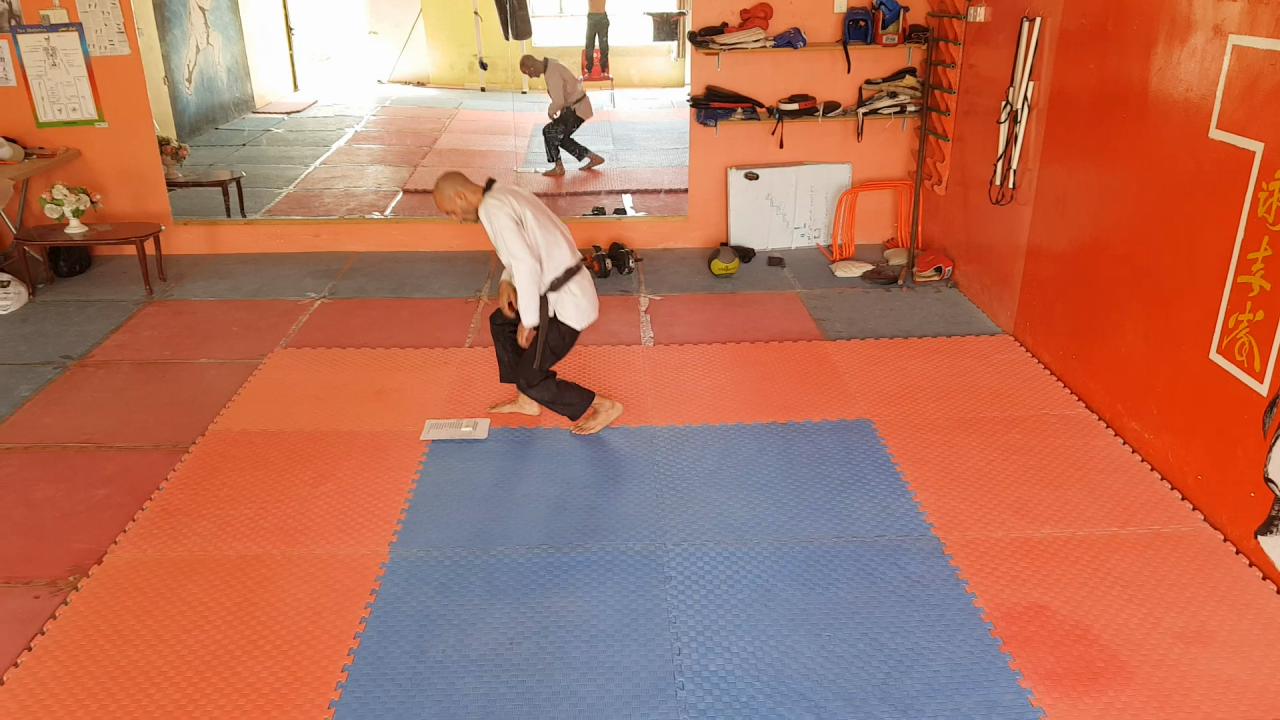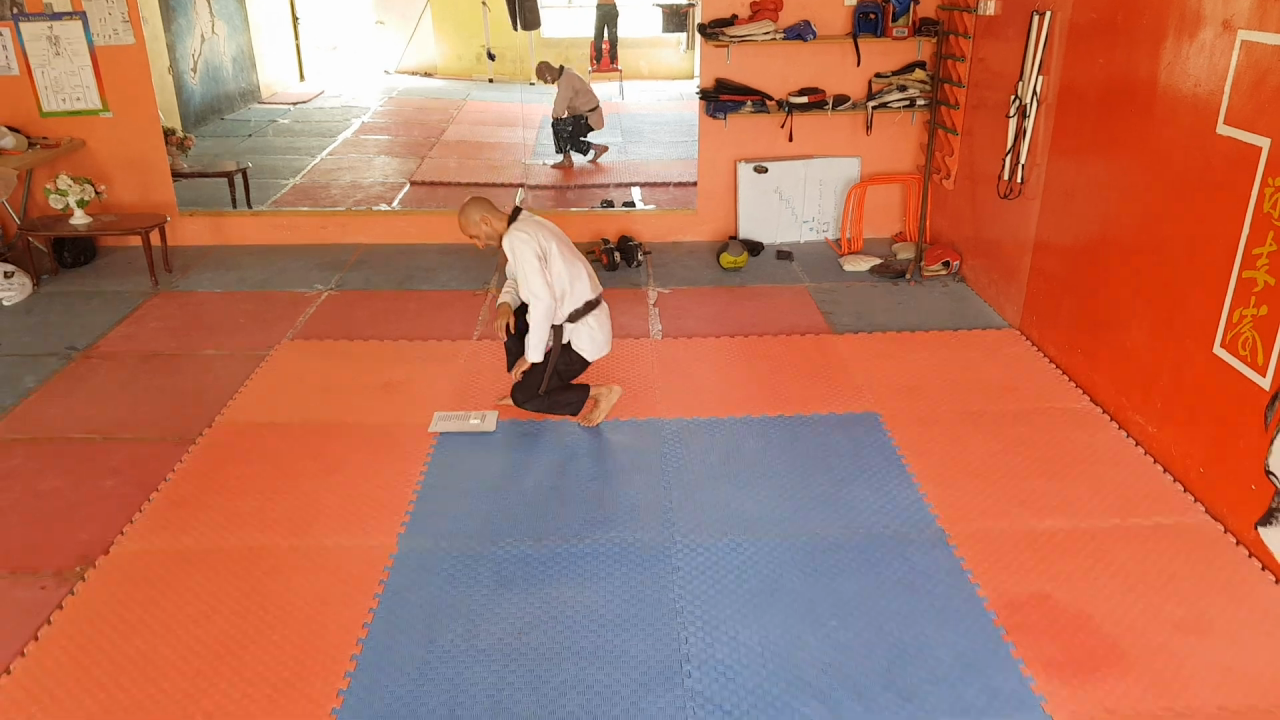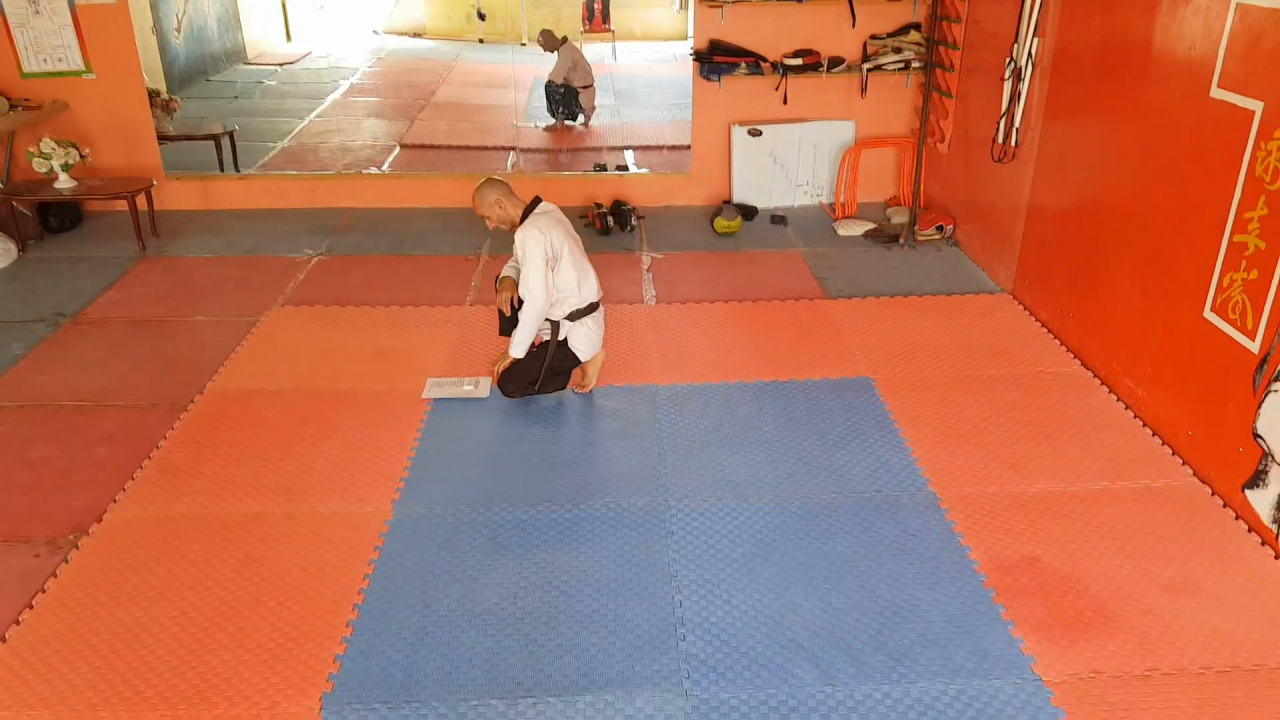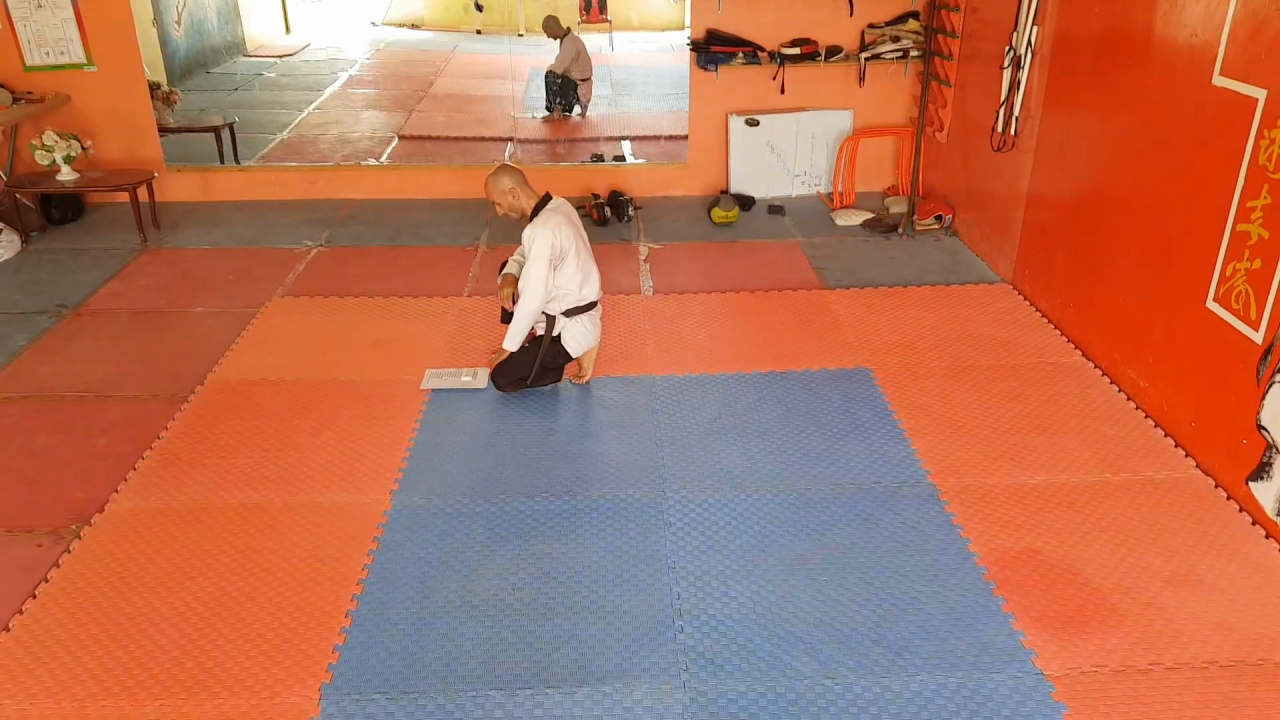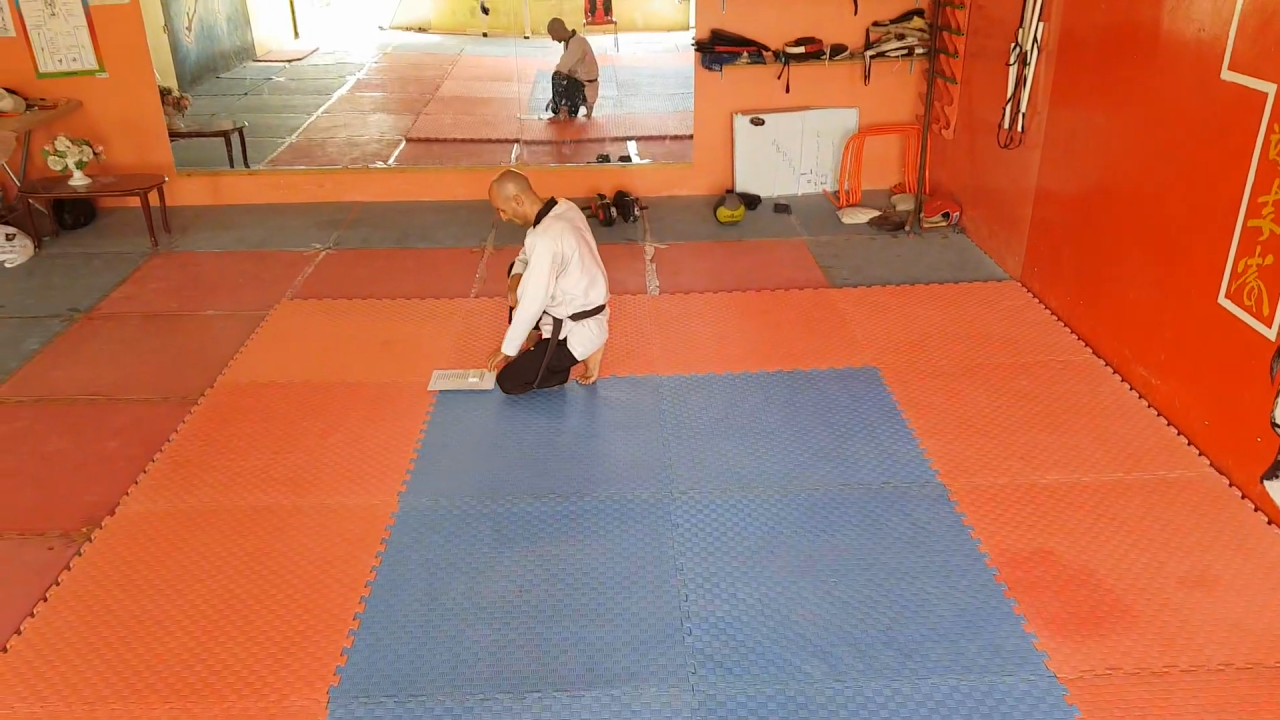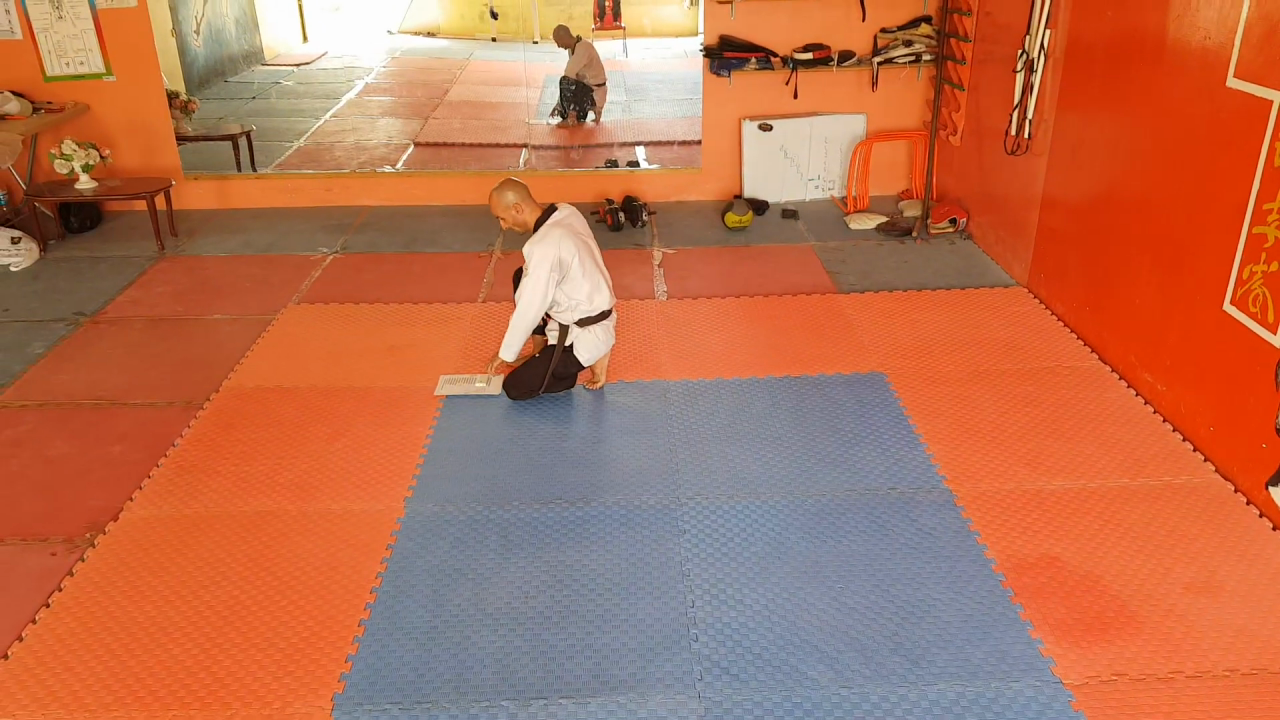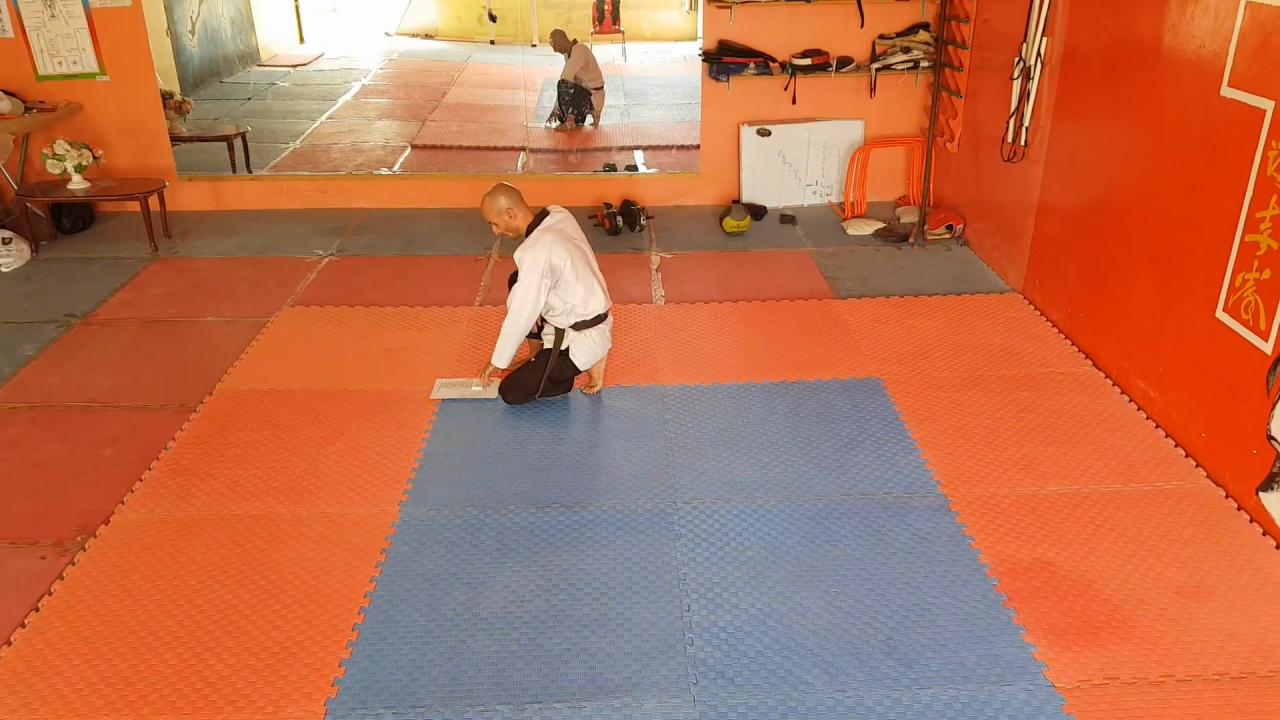
dt=0.2s
person 1, frame 1
left shoulder: (493, 208)
right shoulder: (504, 196)
left elbow: (526, 264)
left wrist: (529, 320)
right wrist: (508, 281)
left hip: (567, 301)
right hip: (565, 289)
left knee: (529, 377)
right knee: (501, 322)
left ankle: (603, 407)
right ankle: (527, 400)
person 1, frame 2
left shoulder: (518, 238)
right shoulder: (528, 224)
left elbow: (543, 301)
right elbow: (517, 277)
left wrist: (532, 356)
right wrist: (504, 303)
left hip: (582, 332)
right hip: (579, 315)
left knee: (525, 396)
right knee: (510, 322)
left ankle: (600, 395)
person 1, frame 3
left shoulder: (532, 233)
right shoulder: (545, 212)
left elbow: (536, 302)
right elbow: (523, 260)
left wrist: (514, 352)
right wrist: (508, 279)
left hip: (576, 331)
right hip: (575, 312)
left knee: (509, 384)
right knee: (506, 288)
left ankle: (583, 361)
person 1, frame 4
left shoulder: (542, 230)
right shoulder: (558, 206)
left elbow: (533, 299)
right elbow: (528, 252)
left wrist: (509, 346)
right wrist: (509, 275)
left hip: (571, 328)
right hip: (576, 309)
left knee: (502, 378)
right knee: (510, 272)
left ankle: (578, 351)
right ankle: (531, 343)
person 1, frame 5
left shoulder: (546, 238)
right shoulder: (564, 208)
left elbow: (531, 304)
left wrist: (507, 349)
right wrist: (516, 276)
left hip: (578, 331)
right hip: (585, 309)
left knee: (508, 381)
right knee: (520, 276)
left ankle: (584, 352)
right ankle: (535, 346)
person 1, frame 6
left shoulder: (545, 246)
right shoulder: (566, 212)
left elbow: (528, 311)
left wrist: (505, 354)
right wrist: (526, 291)
left hip: (585, 336)
right hip: (593, 312)
left knee: (515, 388)
right knee: (521, 278)
left ankle: (590, 357)
right ankle: (541, 352)
person 1, frame 7
left shoulder: (536, 252)
right shoulder: (558, 215)
left elbow: (520, 316)
left wrist: (498, 361)
right wrist: (528, 302)
left hip: (583, 339)
right hip: (590, 315)
left knee: (511, 392)
right knee: (519, 283)
left ankle: (586, 360)
right ankle: (539, 356)
